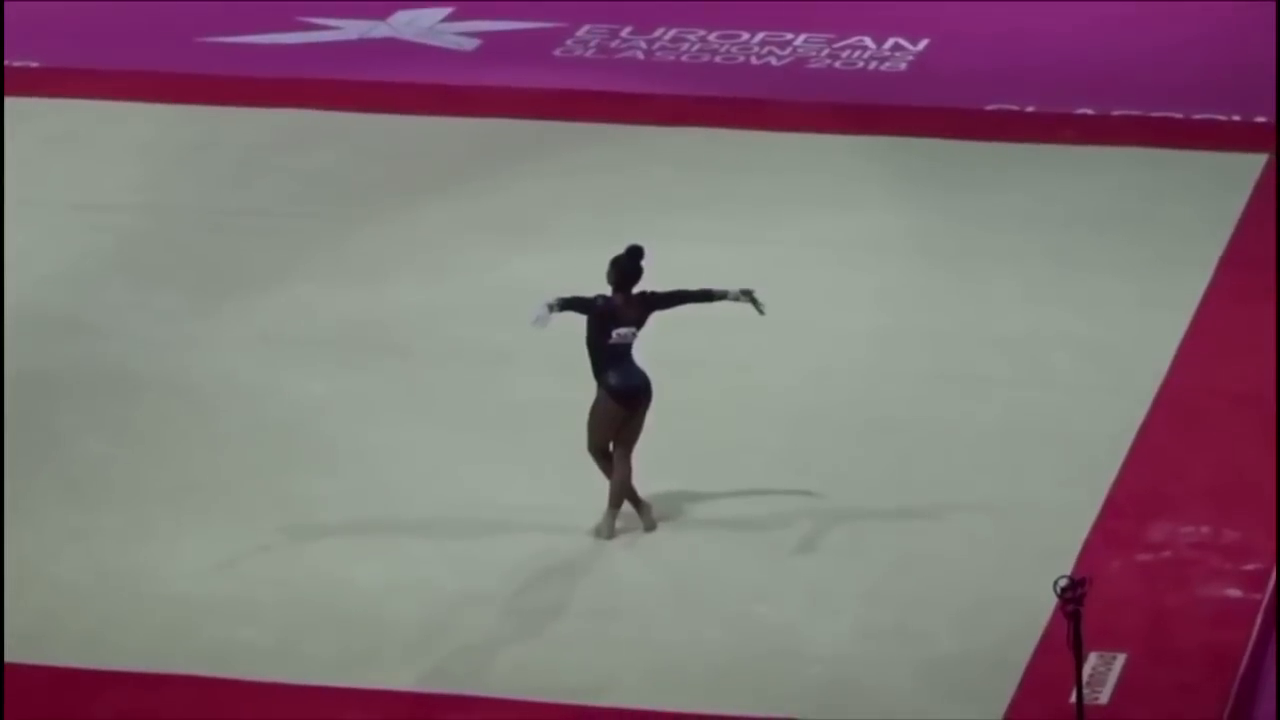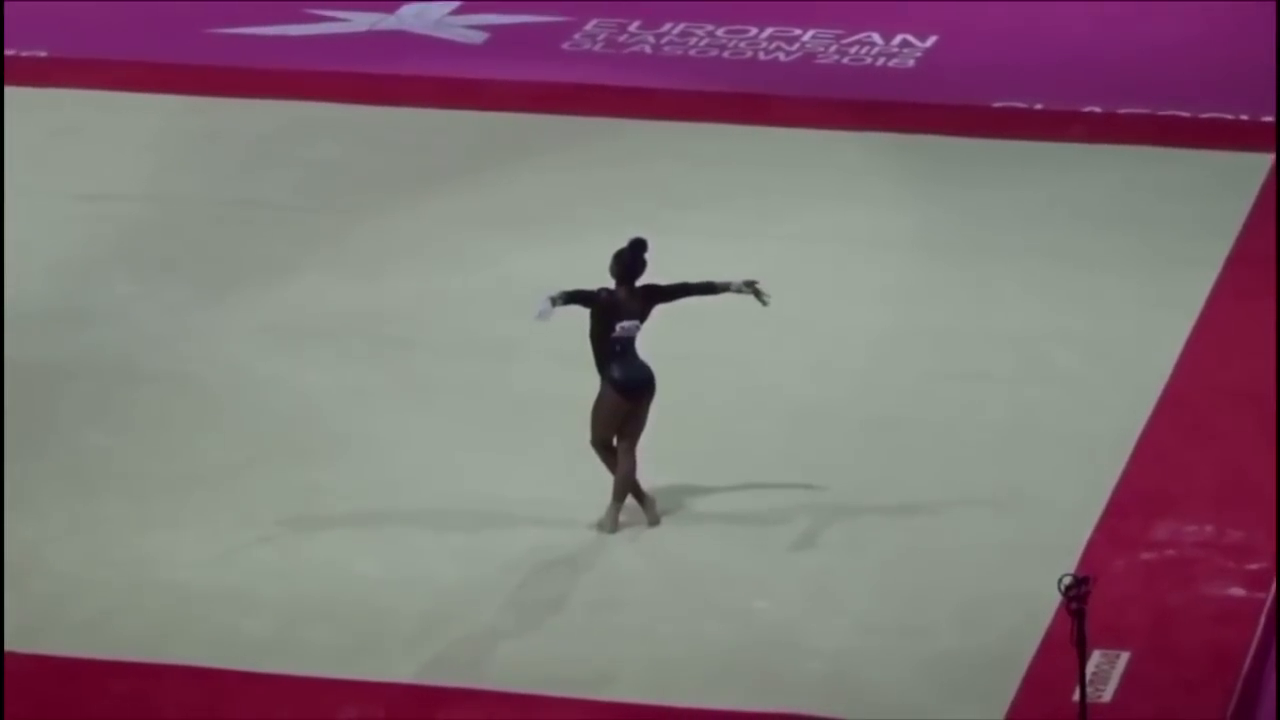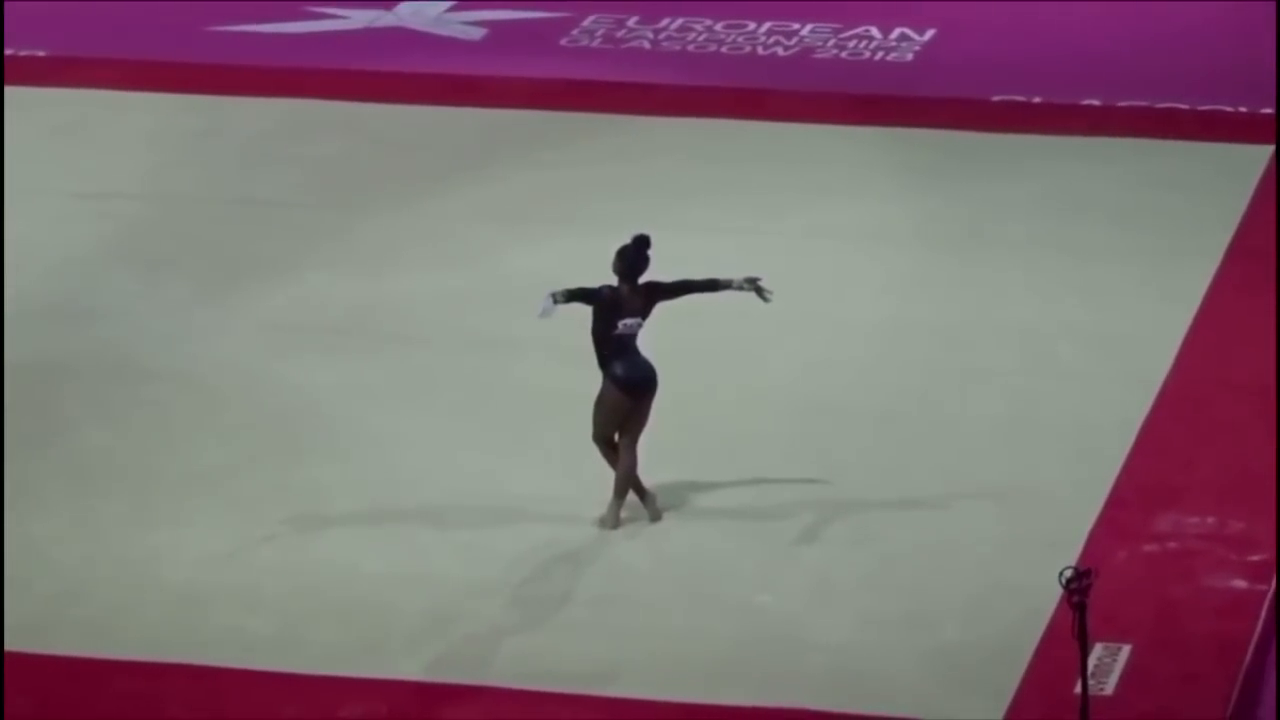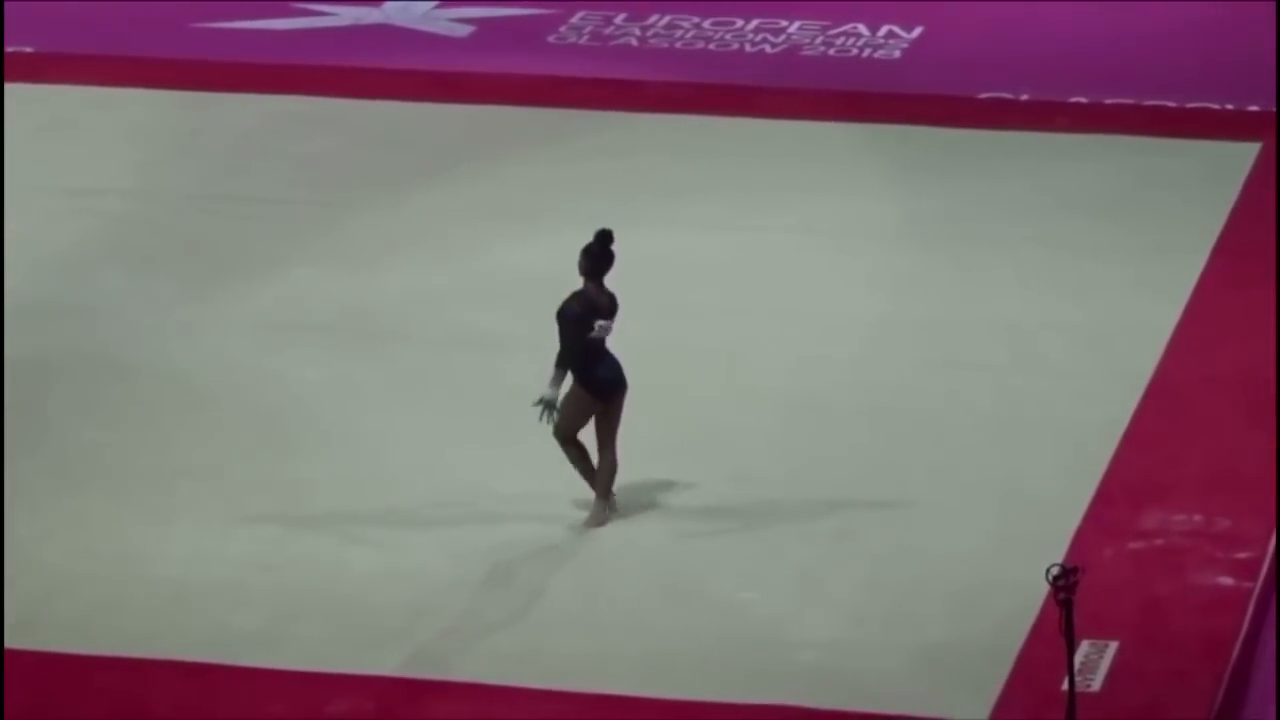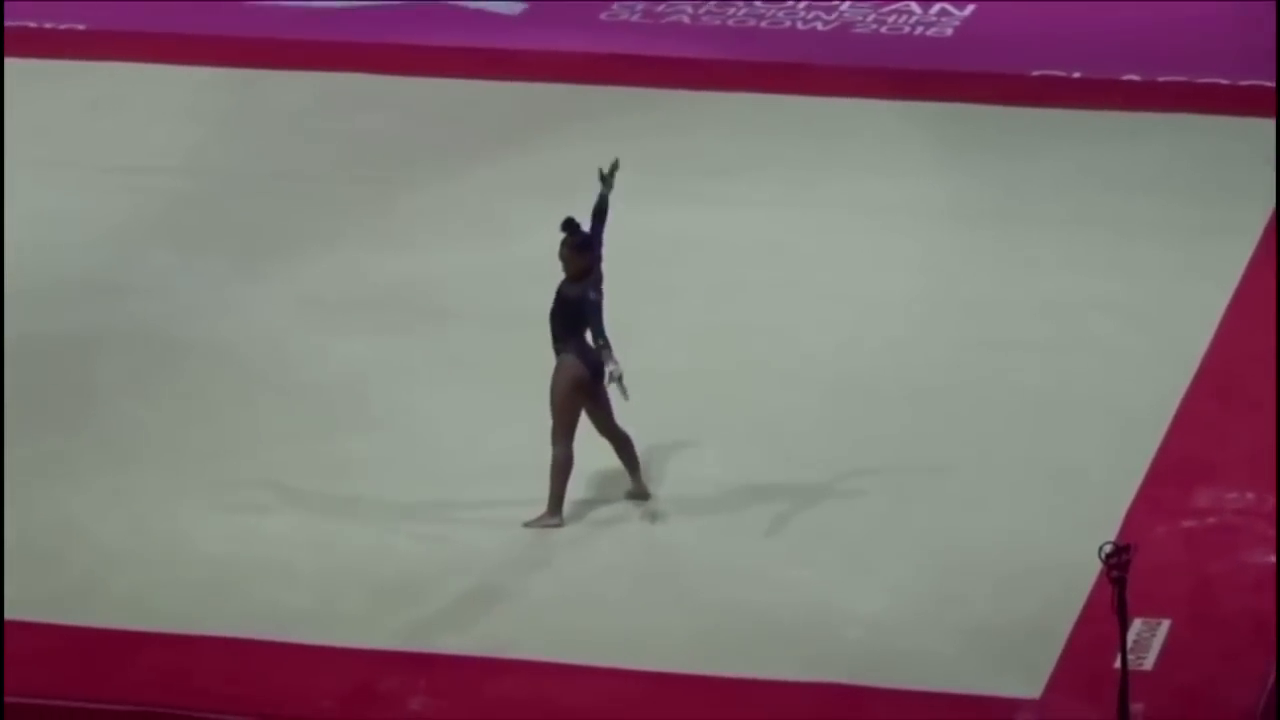
dt=1s
person 1, frame 1
left shoulder: (601, 306)
right shoulder: (644, 303)
left elbow: (574, 302)
right elbow: (688, 295)
left wrist: (551, 305)
right wrist: (732, 294)
left hip: (615, 389)
right hip: (639, 387)
left knee: (598, 449)
right knee: (622, 454)
left ankle: (638, 504)
right ankle: (611, 517)
person 1, frame 2
left shoulder: (604, 300)
right shoulder: (647, 296)
left elbow: (577, 295)
right elbow: (691, 288)
left wrist: (554, 300)
right wrist: (735, 286)
left hip: (618, 382)
right hip: (643, 379)
left knee: (601, 442)
right knee: (626, 447)
left ankle: (641, 498)
right ankle: (614, 511)
person 1, frame 3
left shoulder: (607, 297)
right shoulder: (649, 293)
left elbow: (580, 293)
right elbow: (694, 285)
left wrist: (557, 297)
right wrist: (737, 283)
left hip: (620, 378)
right hip: (644, 375)
left knee: (602, 438)
right knee: (627, 444)
left ankle: (642, 495)
right ankle: (615, 508)
person 1, frame 4
left shoulder: (577, 301)
right shoulder: (610, 299)
left elbow: (568, 346)
left wrist: (554, 388)
left hip: (591, 381)
right hip: (615, 376)
left knee: (564, 434)
right knee: (607, 445)
left ankle: (602, 498)
right ankle: (601, 505)
person 1, frame 5
left shoulder: (586, 291)
right shoulder: (590, 274)
left elbow: (597, 328)
right elbow: (596, 229)
left wrist: (611, 363)
right wrist: (606, 191)
left hip: (574, 364)
right hip: (585, 362)
left knee: (562, 437)
right knee: (608, 427)
left ankle: (554, 512)
right ankle: (639, 484)
